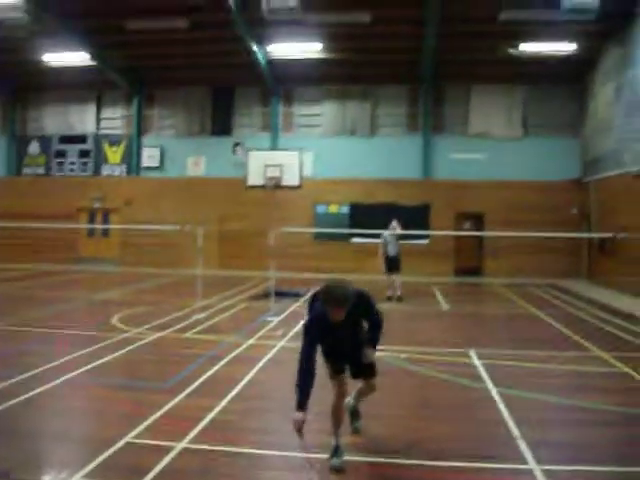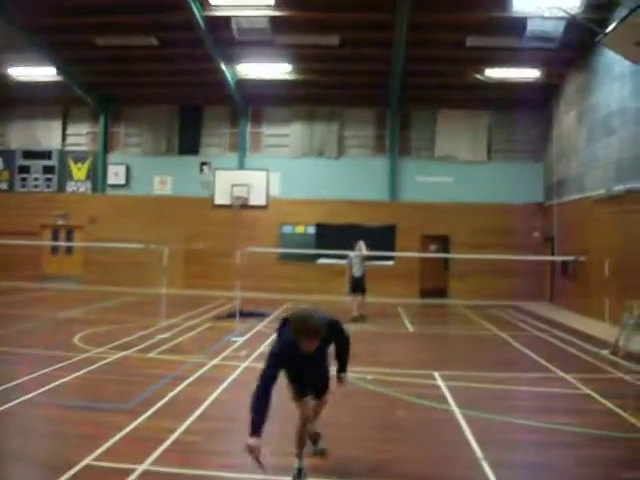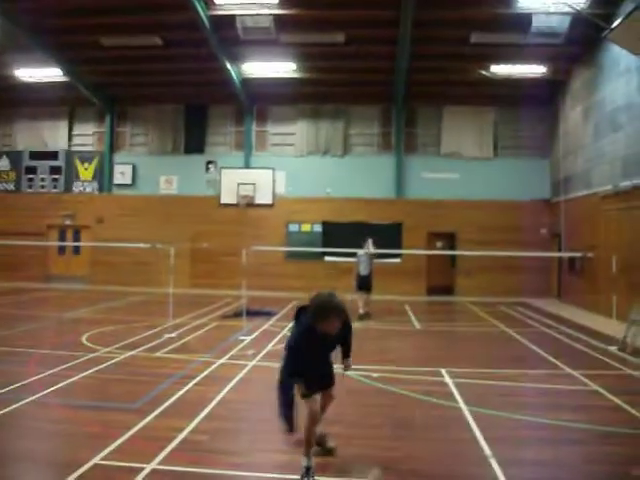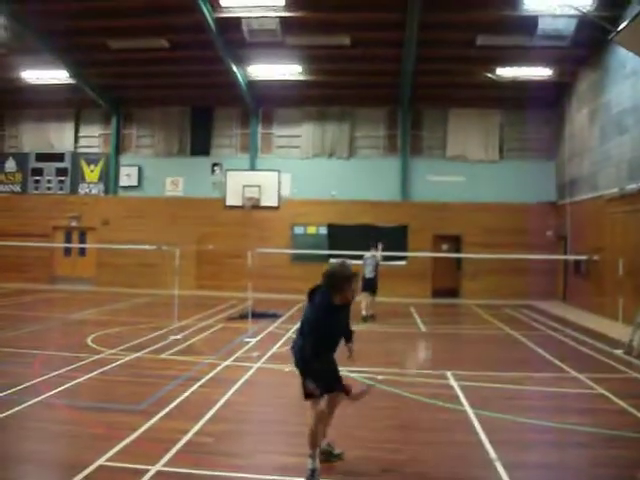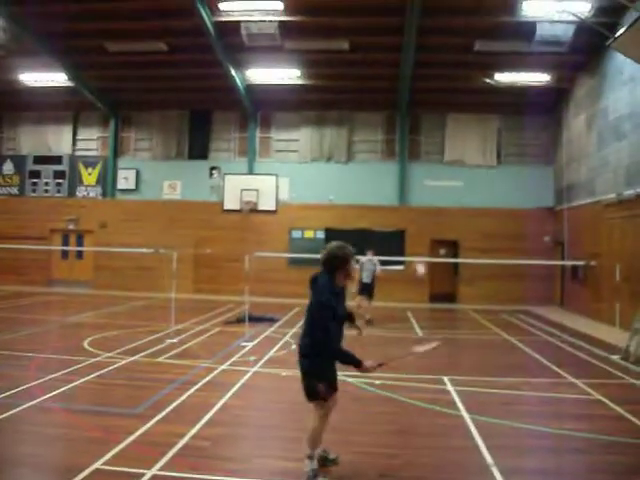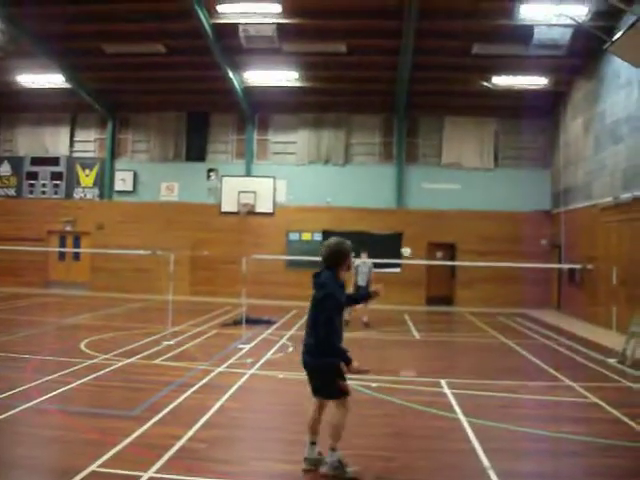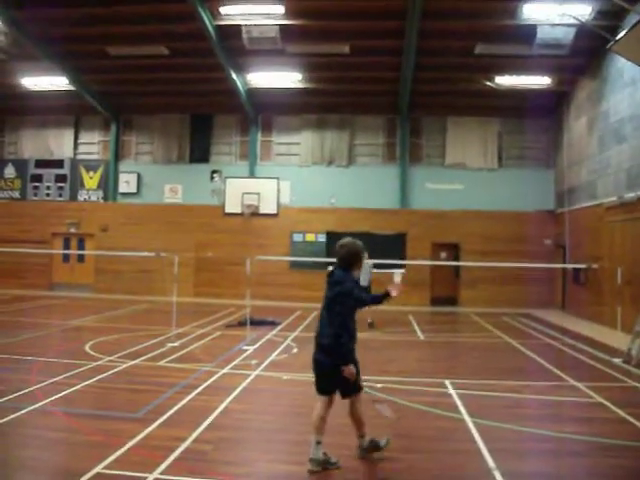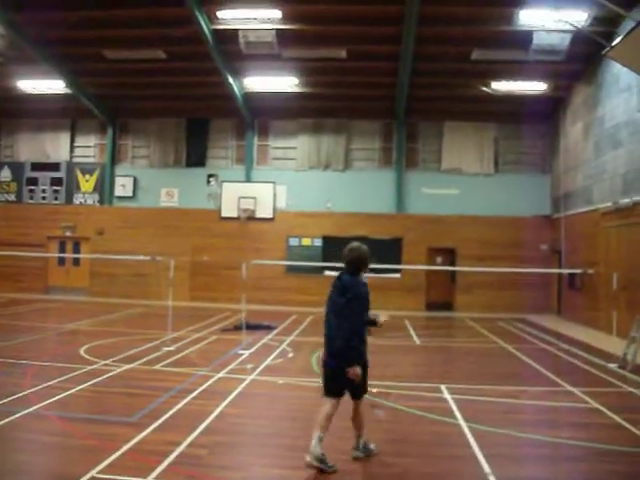
dt=0.2s
person 1, frame 1
left shoulder: (360, 298)
right shoulder: (315, 320)
left elbow: (376, 320)
right elbow: (306, 363)
left wrist: (371, 346)
right wrist: (301, 408)
left hip: (358, 344)
right hip: (333, 349)
left knee: (370, 385)
right knee: (340, 392)
left ankle: (352, 404)
right ankle: (336, 445)
person 1, frame 2
left shoulder: (330, 325)
right shoulder: (283, 346)
left elbow: (343, 341)
right elbow: (264, 387)
left wrist: (342, 369)
right wrist: (255, 433)
left hip: (318, 364)
right hip: (297, 372)
left knee: (322, 400)
right knee: (305, 414)
left ankle: (311, 430)
right ankle: (299, 466)
person 1, frame 3
left shoulder: (340, 318)
right shoulder: (300, 335)
left elbow: (346, 333)
right elbow: (286, 381)
left wrist: (346, 356)
right wrist: (290, 427)
left hip: (322, 359)
right hip: (303, 367)
left knee: (328, 397)
right knee: (313, 411)
left ankle: (315, 435)
right ankle: (307, 465)
person 1, frame 4
left shoulder: (343, 300)
right shoulder: (316, 315)
right elbow: (315, 363)
left wrist: (348, 339)
right wrist: (346, 390)
left hip: (326, 355)
right hip: (309, 360)
left knee: (335, 398)
right knee: (319, 412)
left ankle: (322, 444)
person 1, frame 5
left shoulder: (336, 286)
right shoulder: (324, 297)
right elbow: (331, 345)
left wrist: (350, 317)
right wrist: (359, 364)
left hip: (324, 353)
right hip: (314, 358)
left knee: (329, 402)
right knee: (322, 409)
left ankle: (316, 451)
person 1, frame 6
left shoulder: (332, 282)
right shoulder: (329, 290)
right elbow: (328, 335)
left wrist: (366, 294)
right wrist: (348, 362)
left hip: (315, 354)
right hip: (323, 356)
left knee: (320, 403)
right knee: (341, 403)
left ankle: (312, 455)
person 1, frame 7
left shoulder: (341, 281)
right shoulder: (346, 287)
left elbow: (359, 300)
right elbow: (340, 329)
left wrist: (385, 295)
right wrist: (347, 361)
left hip: (323, 353)
right hip: (337, 355)
left knee: (324, 400)
right knee: (354, 398)
left ankle: (316, 455)
right ankle: (364, 444)
person 1, frame 8
left shoulder: (340, 284)
right shoulder: (359, 290)
right elbow: (353, 327)
left wrist: (373, 320)
right wrist: (354, 363)
left hip: (332, 355)
right hip: (351, 357)
left knee: (331, 402)
right knee: (357, 401)
left ankle: (315, 450)
right ankle: (360, 446)
